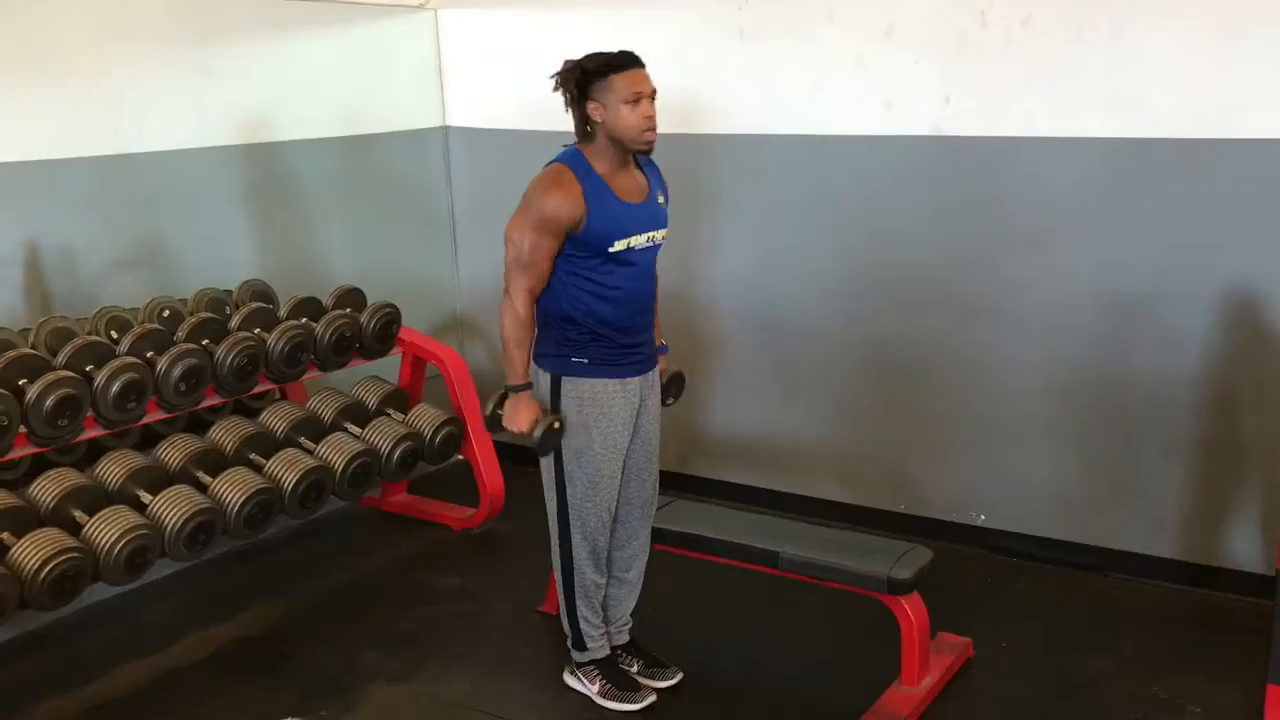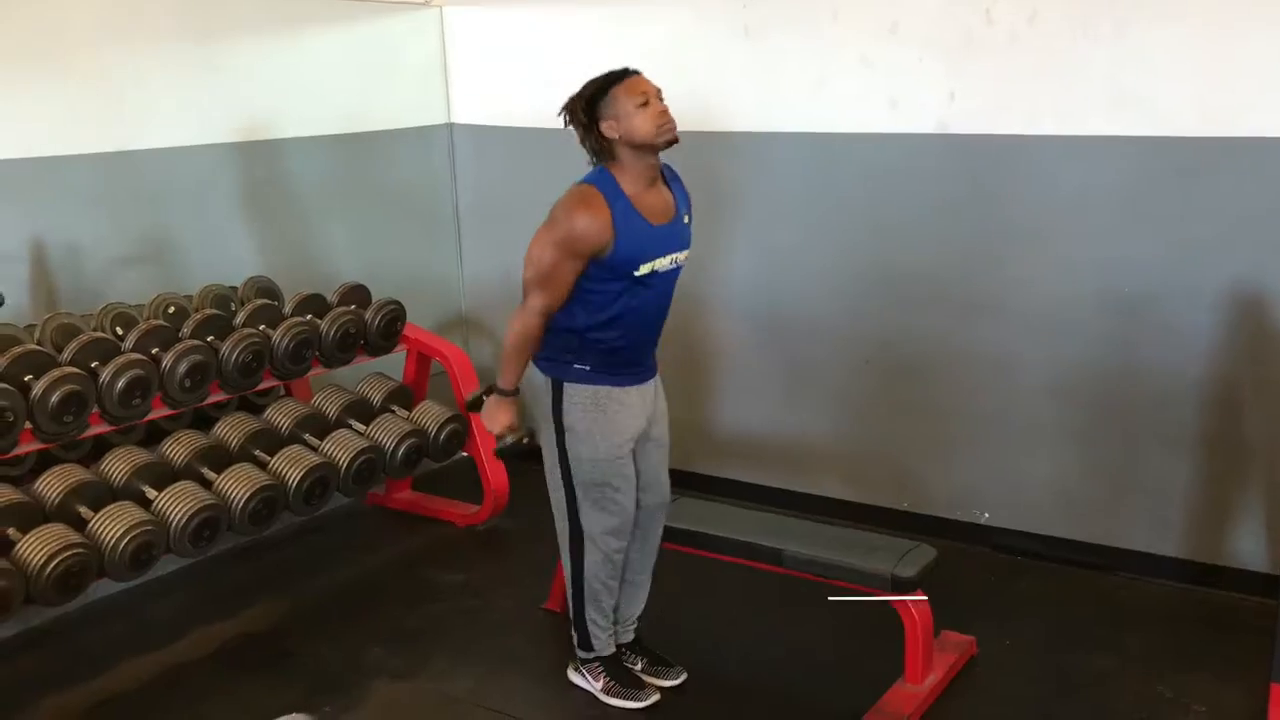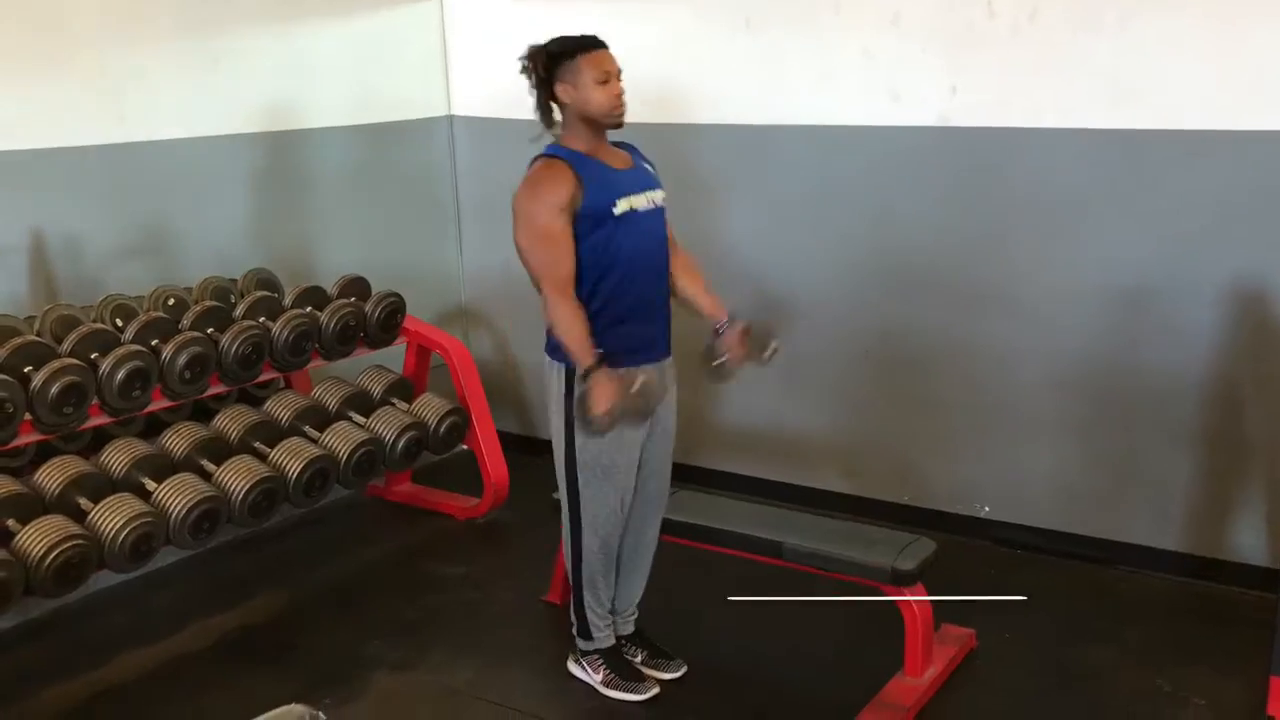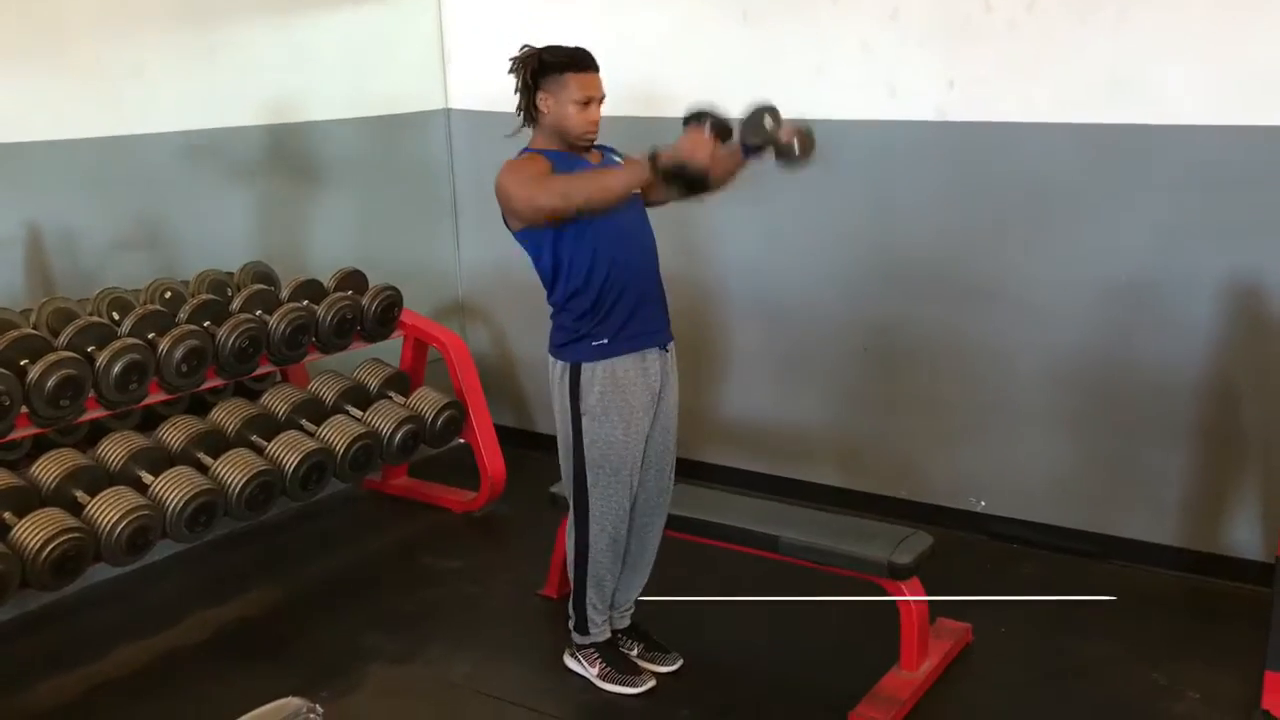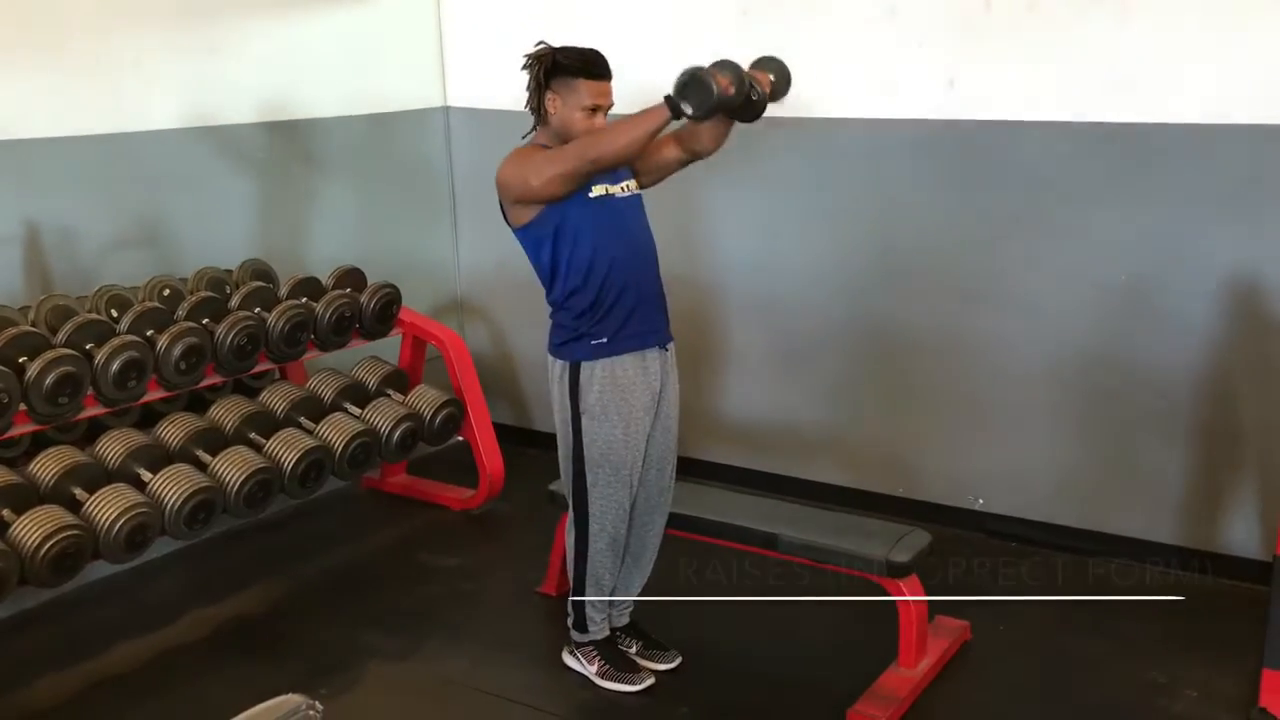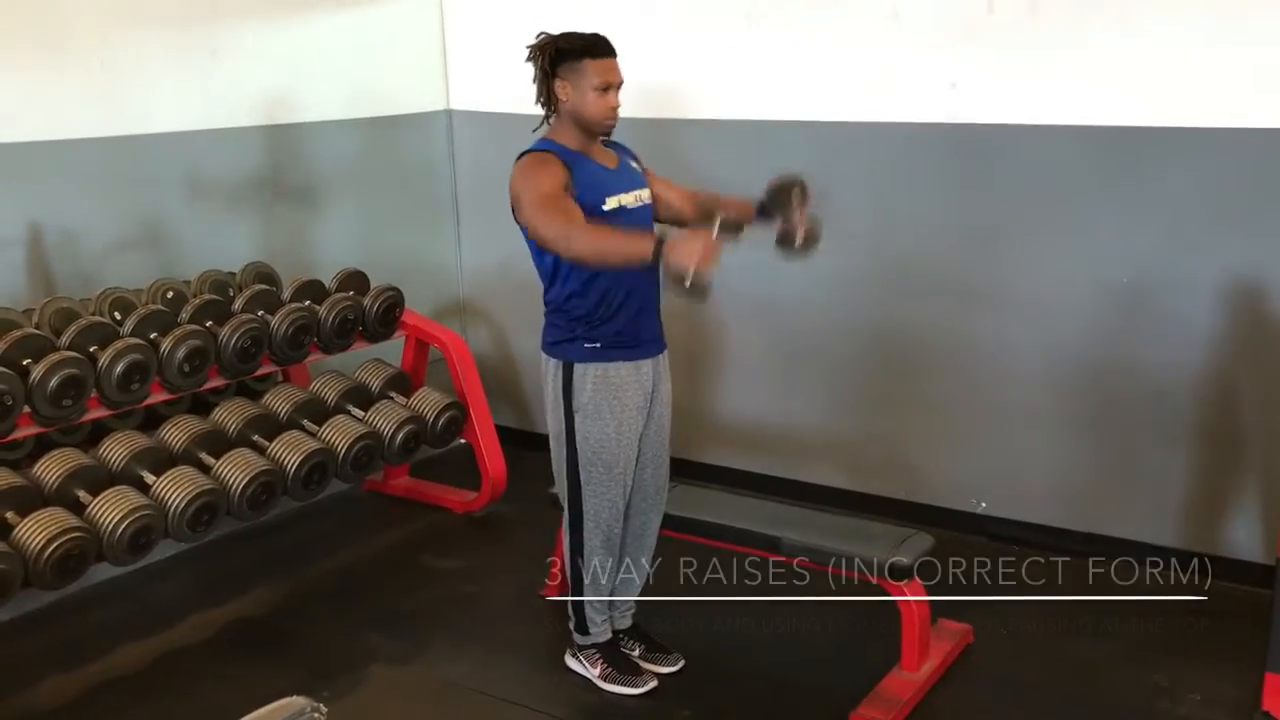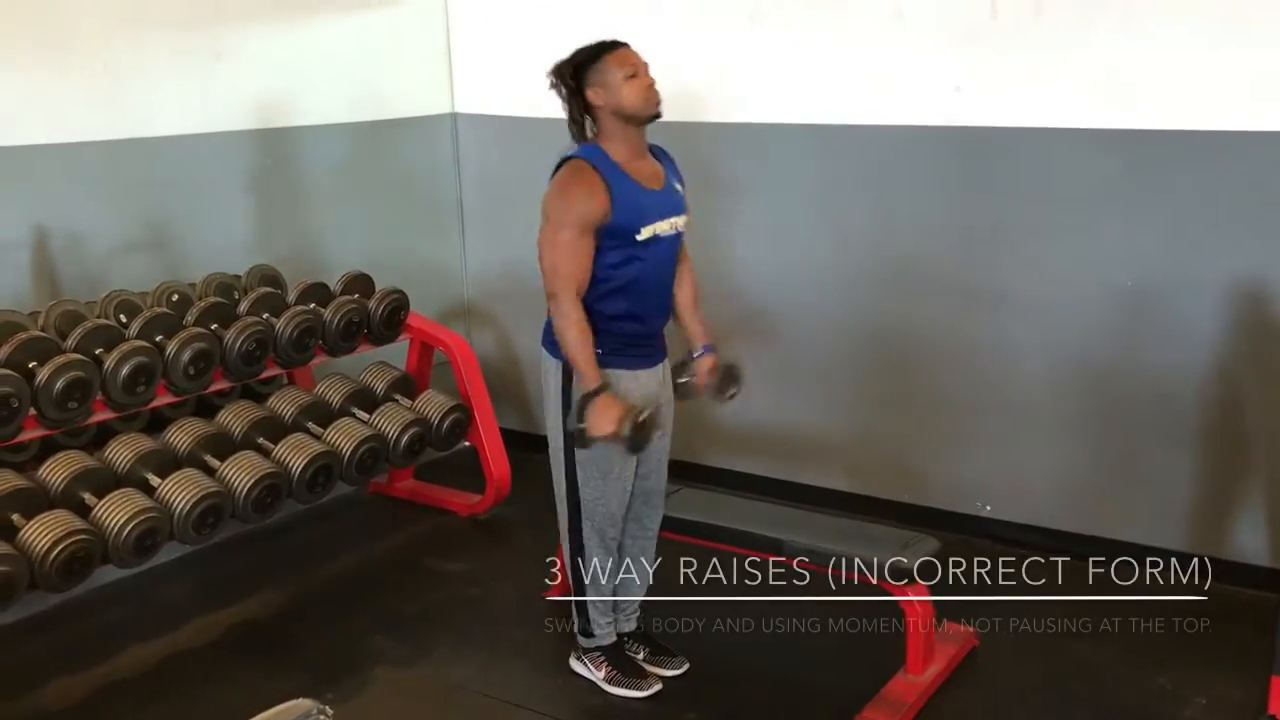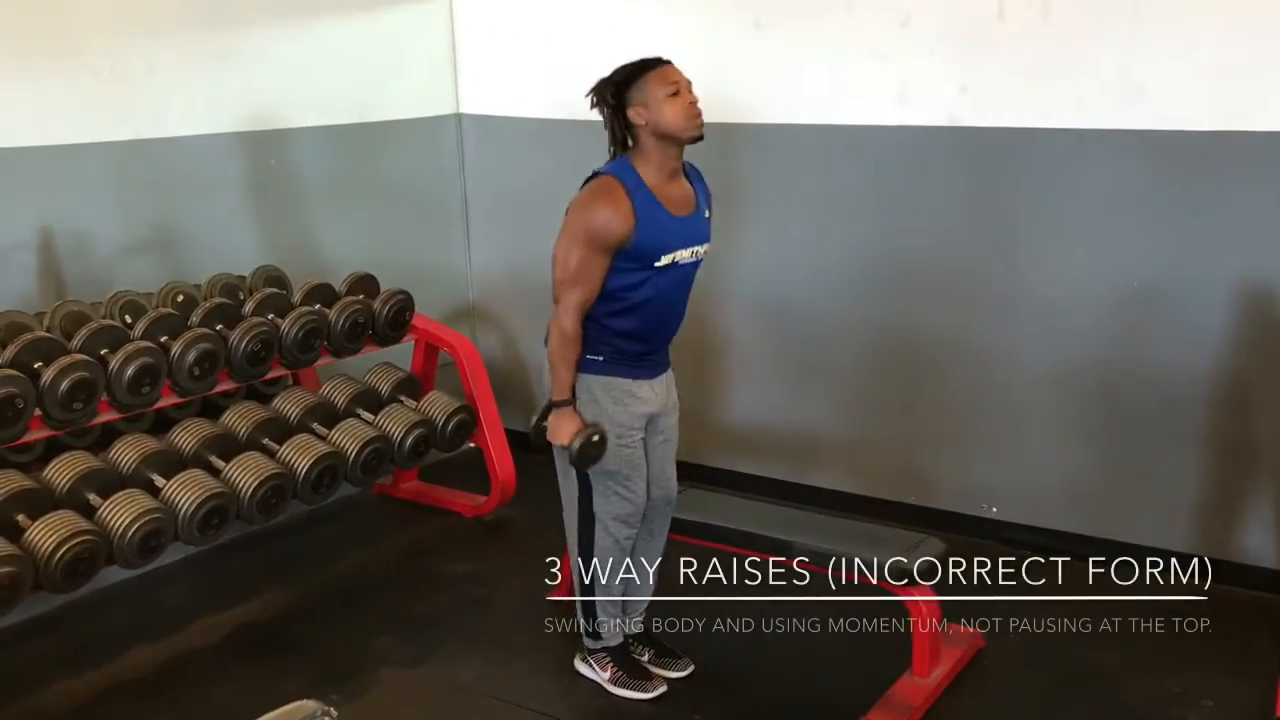
dt=0.3s
person 1, frame 1
left shoulder: (650, 176)
right shoulder: (559, 189)
right elbow: (519, 296)
left wrist: (657, 346)
right wrist: (519, 390)
left hip: (638, 375)
right hip: (580, 382)
left knee: (634, 515)
right knee: (586, 521)
left ankle: (619, 637)
right ankle: (586, 656)
person 1, frame 2
left shoulder: (676, 193)
right shoulder: (588, 213)
right elbow: (535, 308)
right wrist: (505, 393)
left hip: (642, 380)
right hip: (582, 388)
left knee: (650, 511)
right knee: (604, 524)
left ankle: (624, 636)
right ankle: (593, 656)
person 1, frame 3
left shoulder: (636, 162)
right shoulder: (549, 180)
left elbow: (669, 255)
right elbow: (555, 288)
left wrist: (722, 320)
right wrist: (592, 371)
left hip: (655, 363)
right hip: (598, 369)
left knee: (644, 507)
right knee: (599, 514)
left ankle: (622, 627)
right ankle: (591, 646)
person 1, frame 4
left shoulder: (610, 161)
right shoulder: (524, 178)
left elbow: (703, 177)
right elbow: (579, 197)
left wrist: (747, 147)
right wrist: (664, 163)
left hip: (654, 351)
right hip: (595, 361)
left knee: (649, 500)
right knee: (601, 504)
left ankle: (619, 620)
right ankle: (589, 641)
person 1, frame 5
left shoulder: (616, 160)
right shoulder: (523, 172)
left elbow: (694, 147)
right elbow: (588, 156)
right wrist: (675, 102)
left hip: (655, 351)
right hip: (594, 363)
left knee: (650, 499)
right knee: (602, 505)
left ankle: (618, 617)
right ankle: (587, 638)
person 1, frame 6
left shoulder: (620, 158)
right shoulder: (539, 171)
left elbow: (687, 206)
right elbow: (573, 238)
left wrist: (757, 209)
right wrist: (662, 250)
left hip: (648, 356)
right hip: (589, 367)
left knee: (645, 502)
right knee: (597, 507)
left ankle: (621, 622)
right ankle: (589, 642)
person 1, frame 7
left shoulder: (664, 165)
right shoulder: (583, 181)
right elbow: (565, 298)
left wrist: (702, 346)
right wrist: (596, 391)
left hip: (650, 365)
right hip: (591, 373)
left knee: (644, 504)
right knee: (597, 510)
left ankle: (626, 626)
right ankle: (593, 643)
person 1, frame 8
left shoulder: (695, 187)
right shoulder: (609, 201)
right elbow: (567, 310)
right wrist: (562, 404)
left hip: (654, 375)
right hip: (600, 377)
left knee: (656, 504)
right knee: (611, 512)
left ankle: (631, 627)
right ankle: (599, 646)
